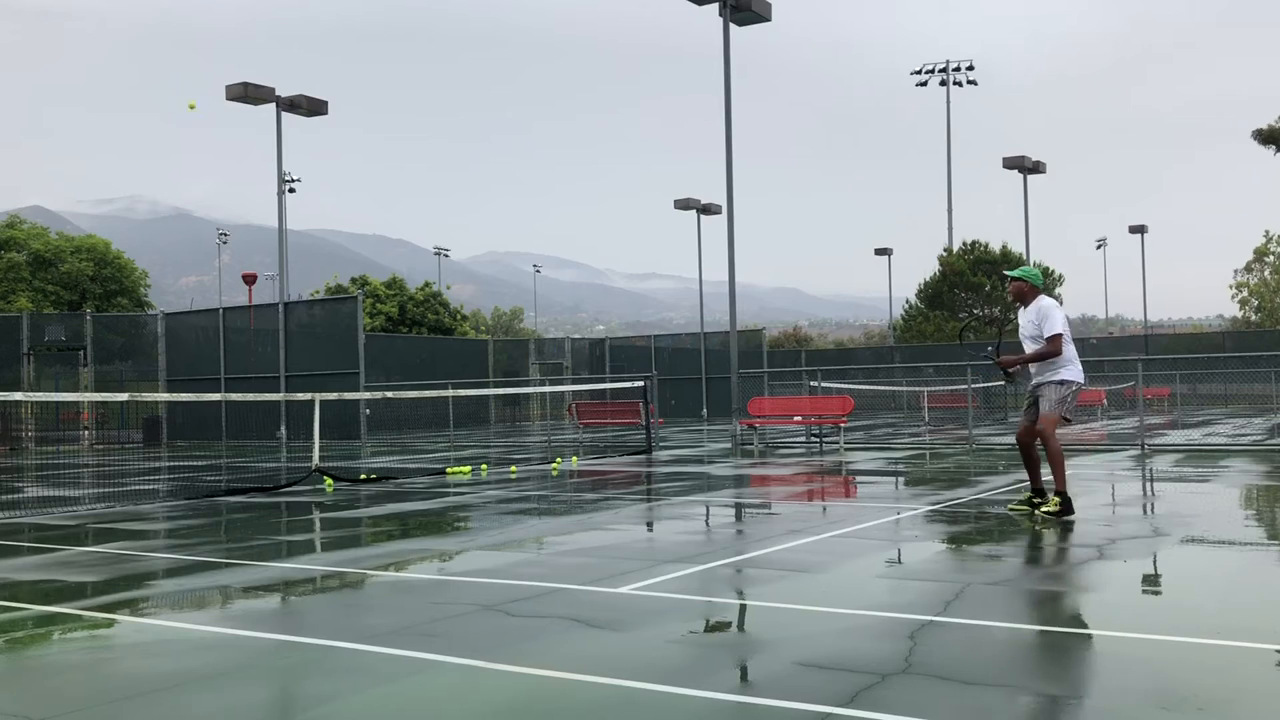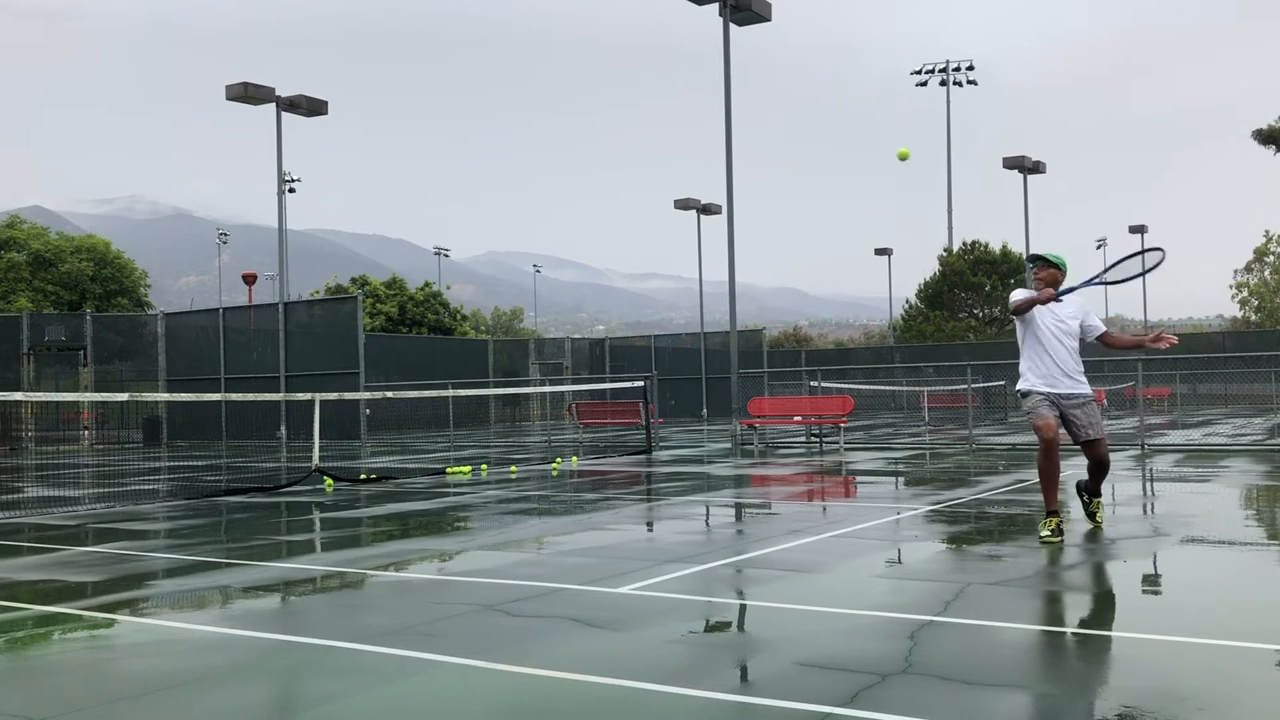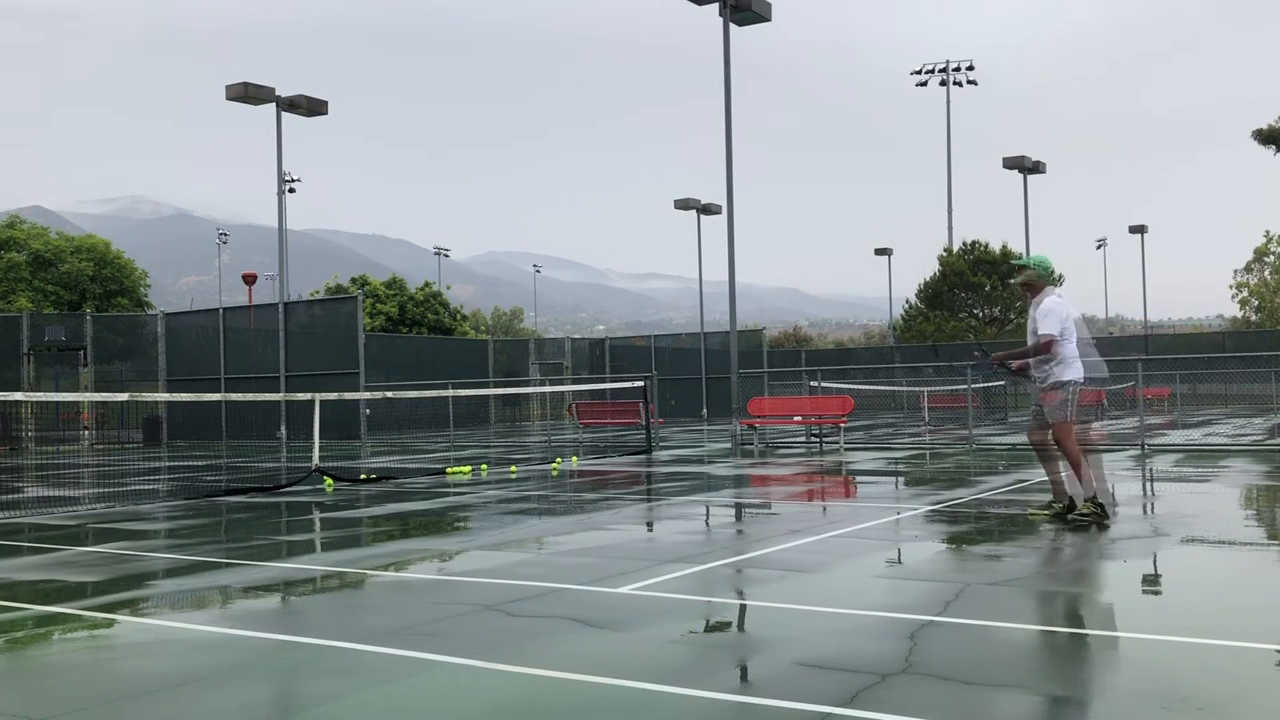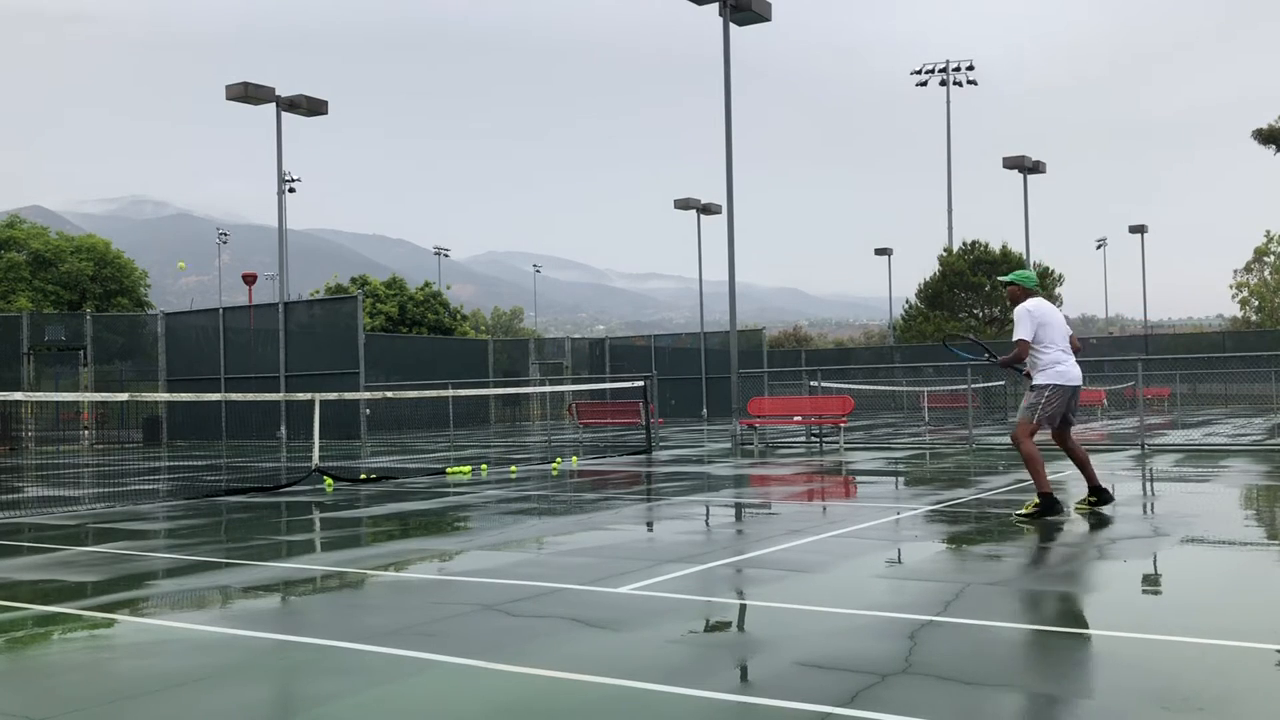
dt=1s
person 1, frame 1
left shoulder: (1046, 307)
right shoulder: (1024, 311)
left elbow: (1055, 349)
left wrist: (1016, 360)
right wrist: (1015, 364)
left hip: (1063, 377)
right hip: (1042, 380)
left knee: (1045, 430)
right knee: (1024, 437)
left ankle: (1062, 498)
right ankle: (1037, 494)
person 1, frame 2
left shoulder: (1075, 305)
right shoulder: (1022, 296)
left elbow: (1109, 339)
right elbow: (1016, 309)
left wrist: (1145, 341)
right wrist: (1037, 297)
left hip: (1077, 392)
right hip: (1038, 389)
left knee: (1100, 457)
right knee: (1049, 437)
left ankle: (1090, 491)
right ankle: (1052, 516)
person 1, frame 3
left shoulder: (1050, 302)
right shoulder: (1040, 302)
left elbow: (1046, 347)
left wrist: (1007, 357)
right wrist: (1028, 364)
left hip: (1063, 380)
right hip: (1048, 382)
left knee: (1062, 437)
right knee: (1037, 438)
left ankle: (1091, 501)
right ankle: (1062, 499)
person 1, frame 4
left shoulder: (1024, 309)
right shoulder: (1048, 307)
left elbow: (1021, 353)
right elbow: (1075, 346)
left wrist: (1005, 361)
left hip: (1052, 381)
right hip: (1070, 378)
left knee: (1021, 435)
right knee: (1062, 437)
left ankle: (1047, 499)
right ankle: (1097, 492)
